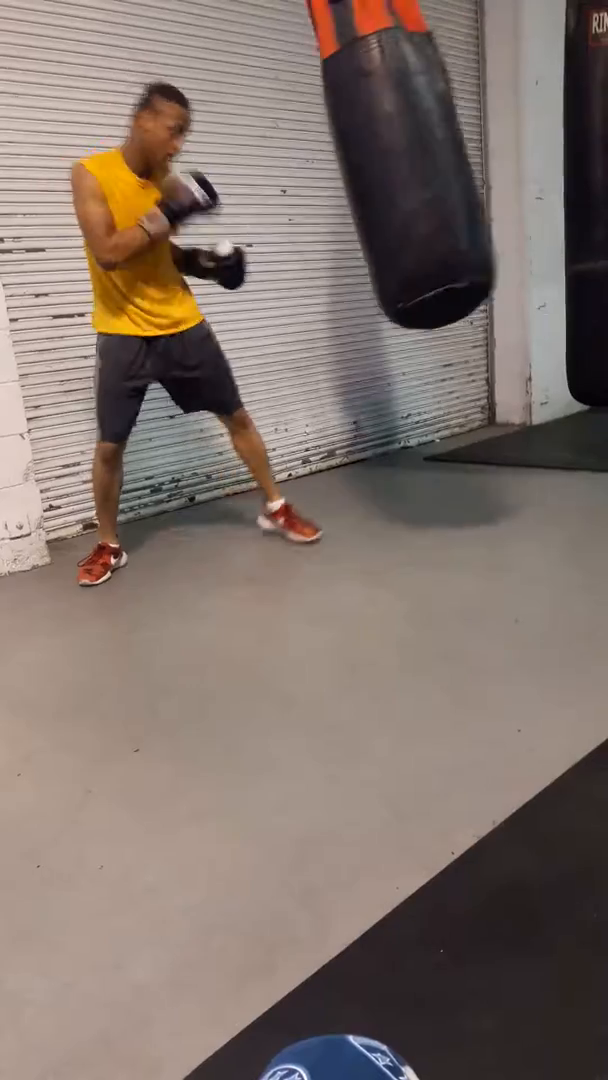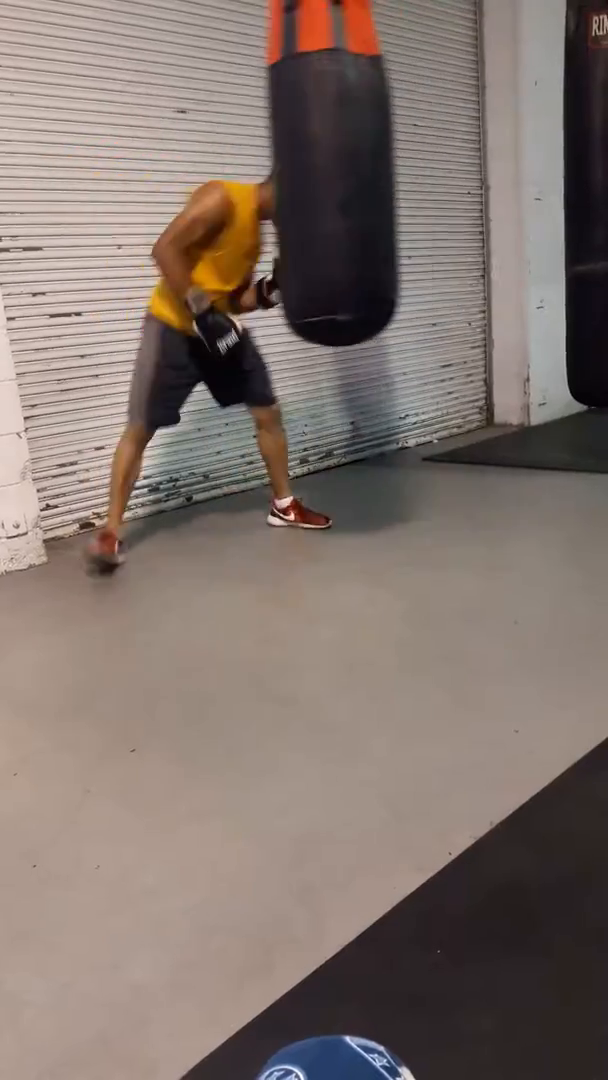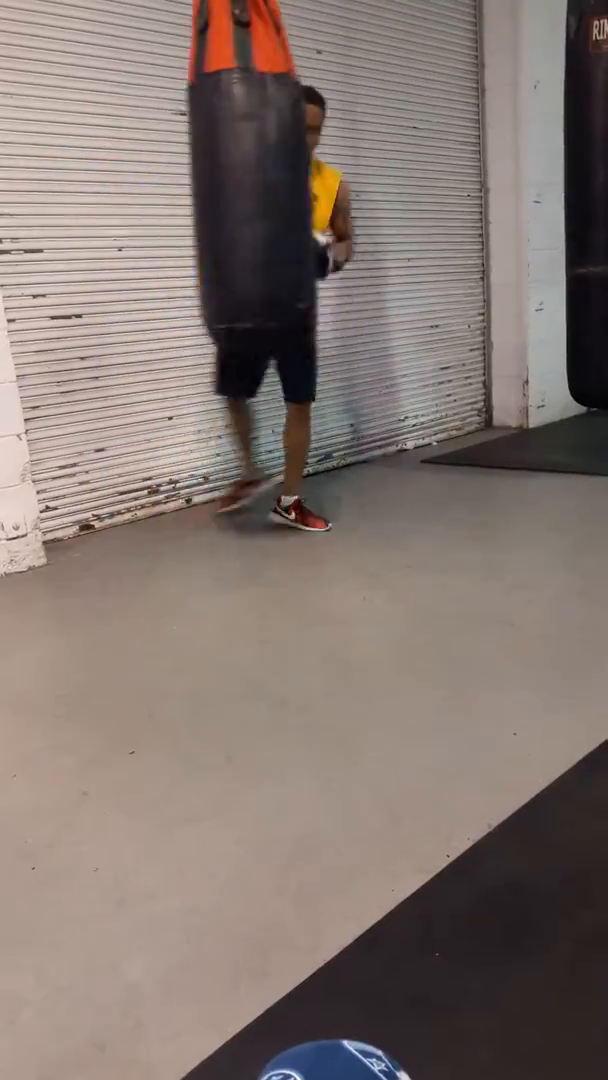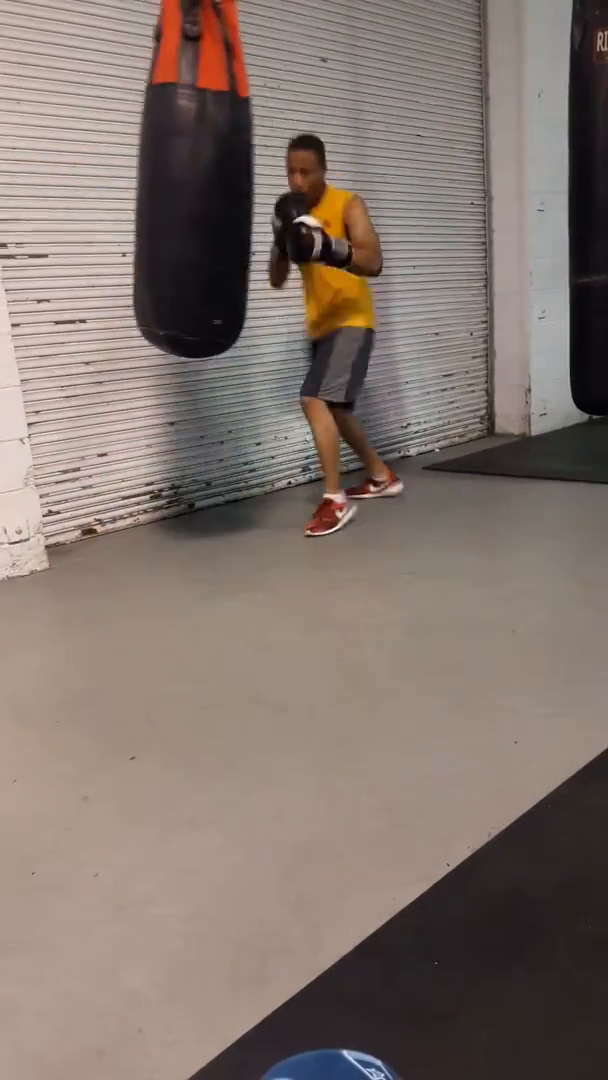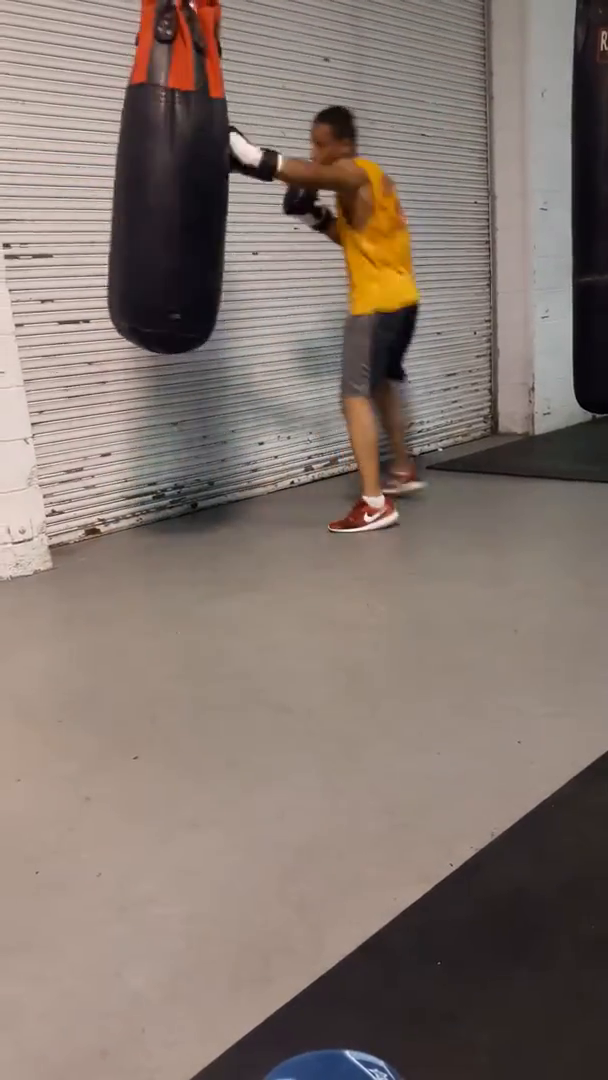
dt=0.3s
person 1, frame 1
left shoulder: (171, 180)
right shoulder: (91, 174)
right elbow: (107, 254)
left wrist: (203, 259)
right wrist: (164, 213)
left hip: (182, 323)
right hip: (124, 333)
left knee: (234, 414)
right knee: (110, 444)
left ankle: (276, 509)
right ankle: (109, 544)
person 1, frame 2
left shoulder: (255, 232)
right shoulder: (223, 199)
right elbow: (165, 249)
left wrist: (268, 293)
right wrist: (202, 312)
left hip: (219, 337)
right hip: (173, 326)
left knee: (269, 412)
right knee: (140, 429)
left ankle: (284, 504)
right ankle: (112, 531)
person 1, frame 3
left shoulder: (333, 185)
left elbow: (344, 245)
left wrist: (331, 256)
left knee: (299, 404)
right knee: (235, 397)
left ankle: (291, 501)
right ankle: (249, 477)
person 1, frame 4
left shoulder: (348, 206)
right shoulder: (292, 212)
left elbow: (372, 263)
right elbow: (276, 280)
left wrist: (330, 248)
right wrist: (284, 242)
left hip: (350, 324)
right hip: (319, 327)
left knee: (317, 402)
right knee: (331, 407)
left ankle: (334, 500)
right ankle: (381, 476)
person 1, frame 5
left shoulder: (353, 173)
right shoulder: (365, 178)
left elbow: (304, 174)
left wrist: (254, 157)
right wrist: (318, 218)
left hip: (379, 303)
right hip: (399, 300)
left knee: (356, 397)
right knee: (384, 385)
left ankle: (374, 504)
right ankle: (401, 472)
